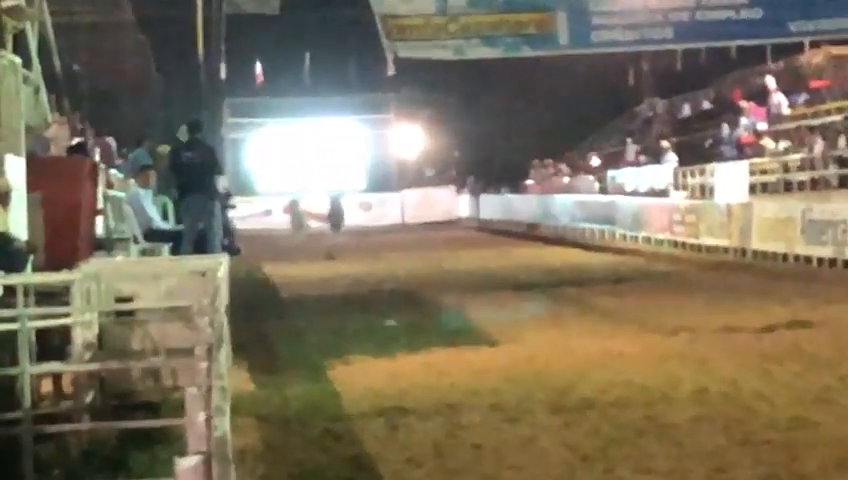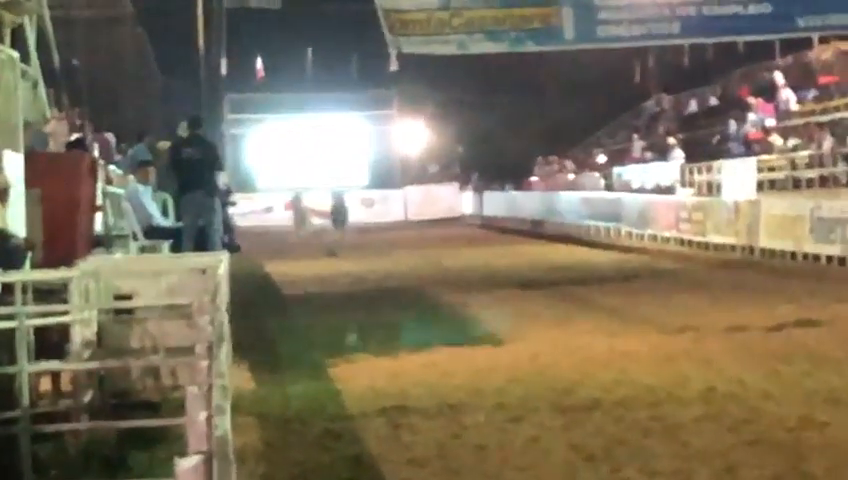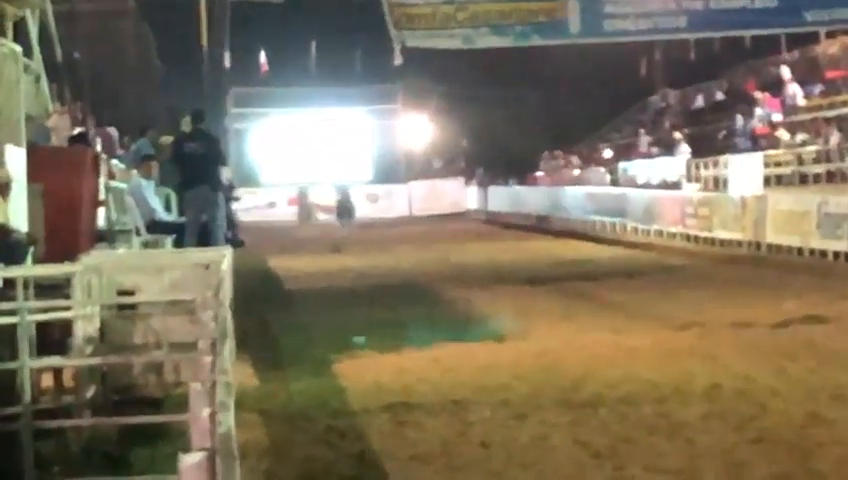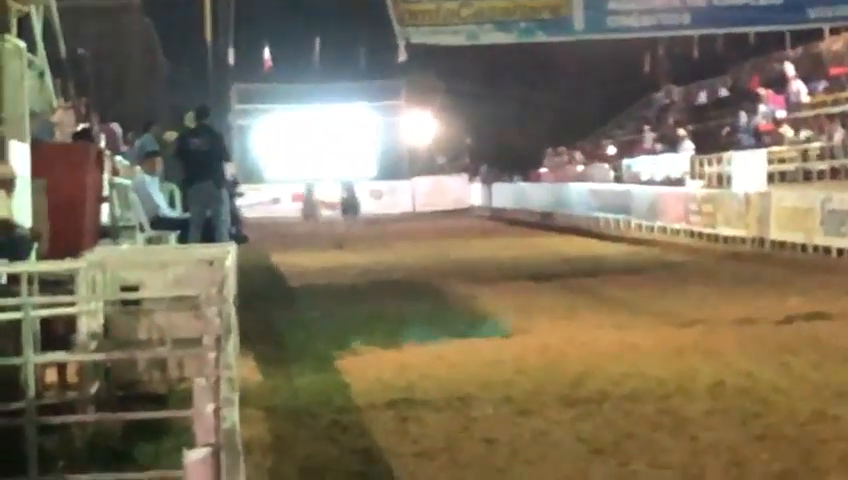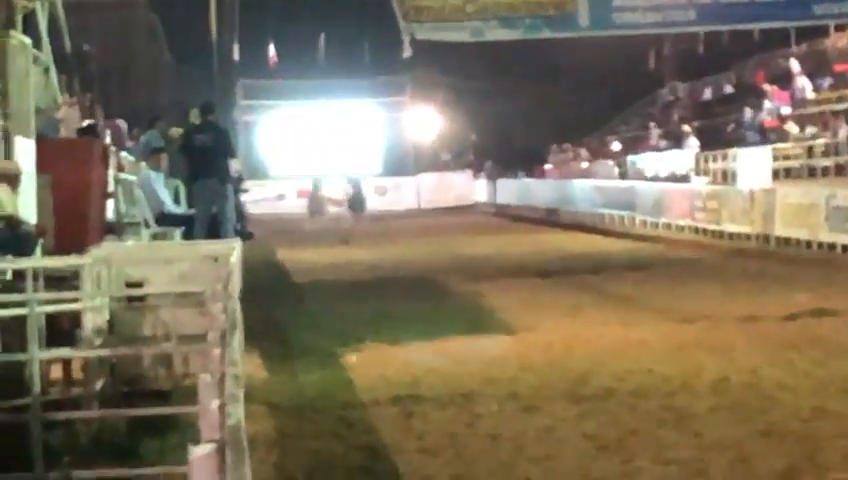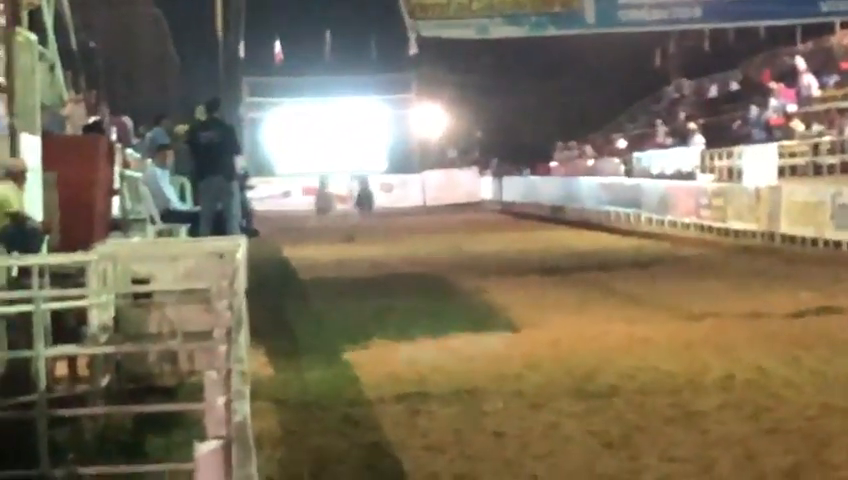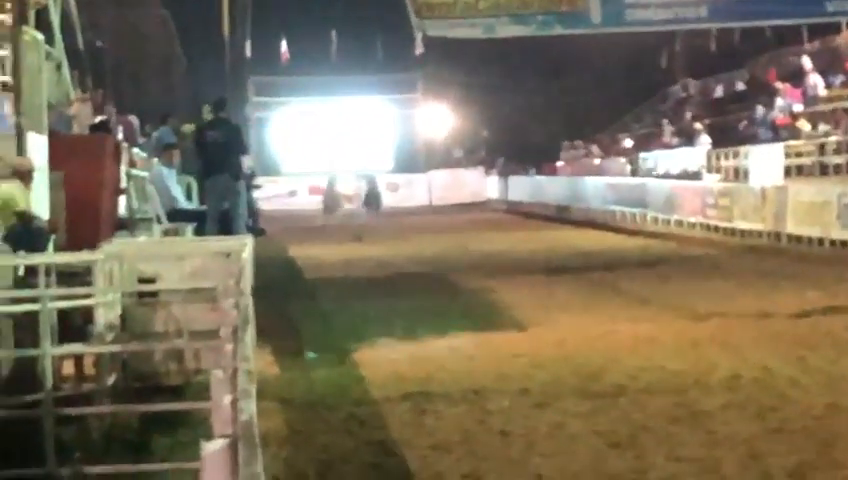
dt=0.1s
person 1, frame 1
left shoulder: (177, 151)
right shoulder: (207, 149)
left elbow: (174, 172)
right elbow: (217, 172)
left hip: (186, 196)
right hip: (207, 196)
left knee: (188, 235)
right knee: (213, 234)
person 1, frame 2
left shoulder: (177, 146)
right shoulder: (208, 145)
left elbow: (173, 169)
right elbow: (218, 168)
left hip: (186, 193)
right hip: (207, 192)
left knee: (188, 231)
right knee: (214, 230)
person 1, frame 3
left shoulder: (180, 141)
right shoulder: (211, 139)
left elbow: (176, 163)
right elbow: (221, 162)
left hip: (189, 188)
right hip: (211, 187)
left knee: (191, 227)
right knee: (217, 226)
person 1, frame 4
left shoulder: (184, 137)
right shoulder: (215, 135)
left elbow: (180, 159)
right elbow: (225, 158)
left hip: (193, 184)
right hip: (215, 182)
left knee: (195, 222)
right knee: (221, 221)
person 1, frame 5
left shoulder: (189, 133)
right shoulder: (220, 131)
left elbow: (185, 155)
right elbow: (230, 154)
left hip: (198, 180)
right hip: (220, 179)
left knee: (200, 219)
right knee: (226, 218)
person 1, frame 6
left shoulder: (195, 130)
right shoulder: (227, 128)
left elbow: (191, 152)
right elbow: (236, 151)
left hip: (204, 177)
right hip: (225, 176)
left knee: (205, 215)
right knee: (232, 214)
person 1, frame 7
left shoulder: (202, 129)
right shoulder: (233, 128)
left elbow: (198, 152)
right elbow: (243, 151)
left hip: (210, 176)
right hip: (232, 175)
left knee: (212, 215)
right knee: (238, 214)
